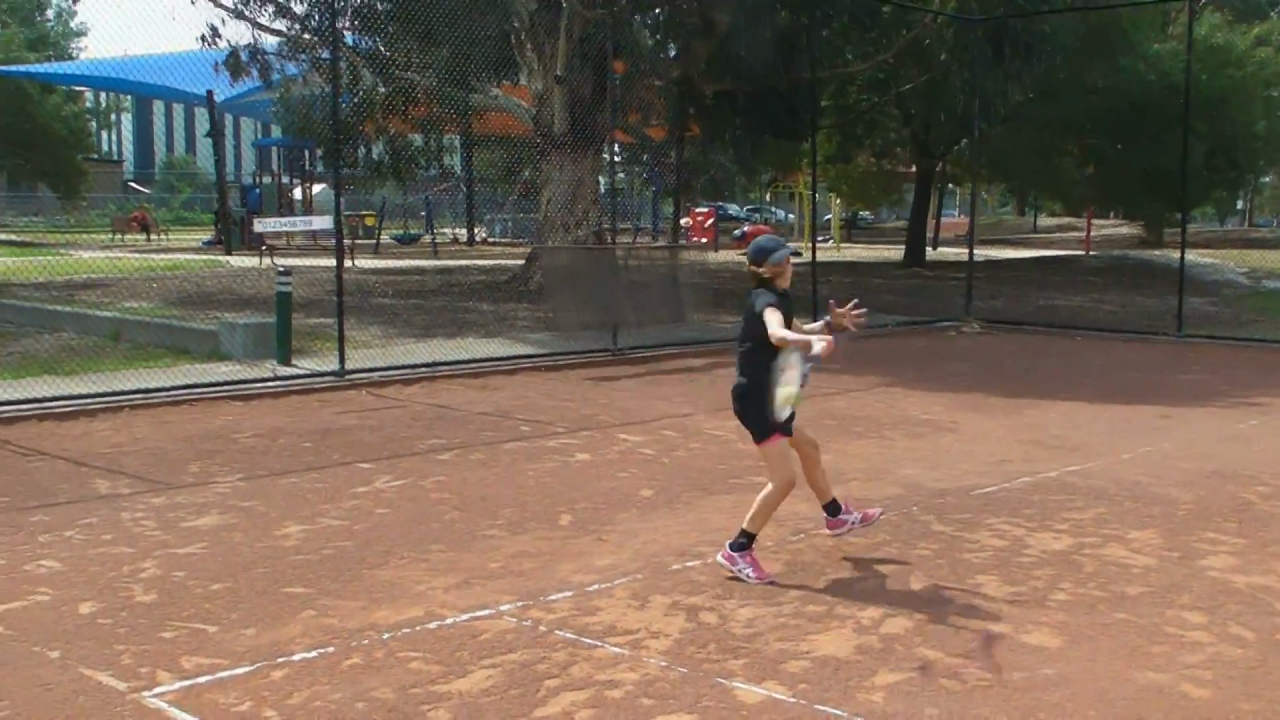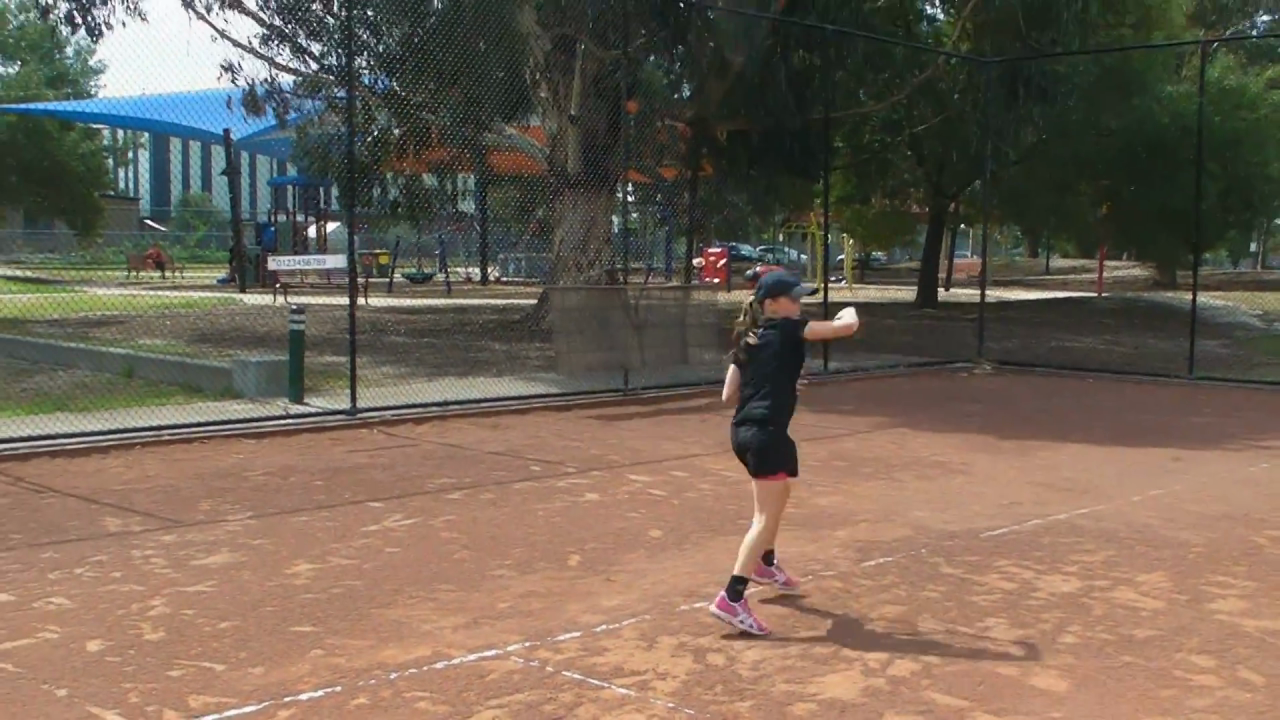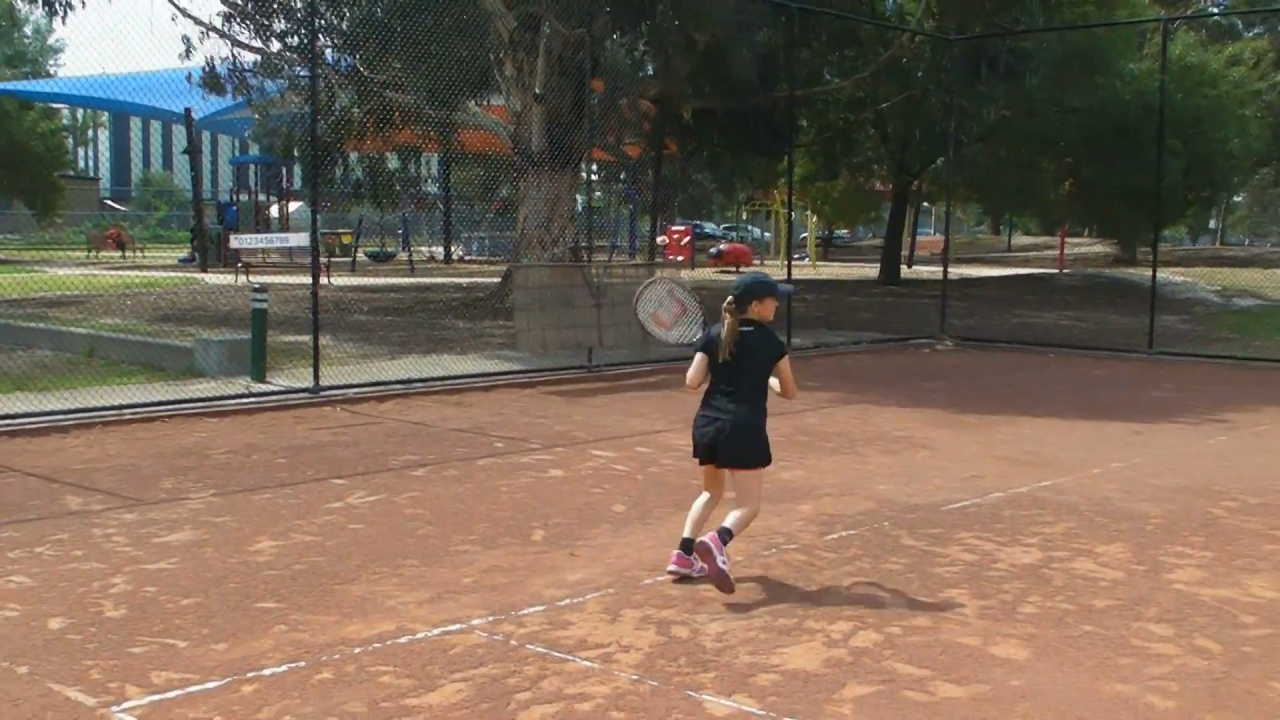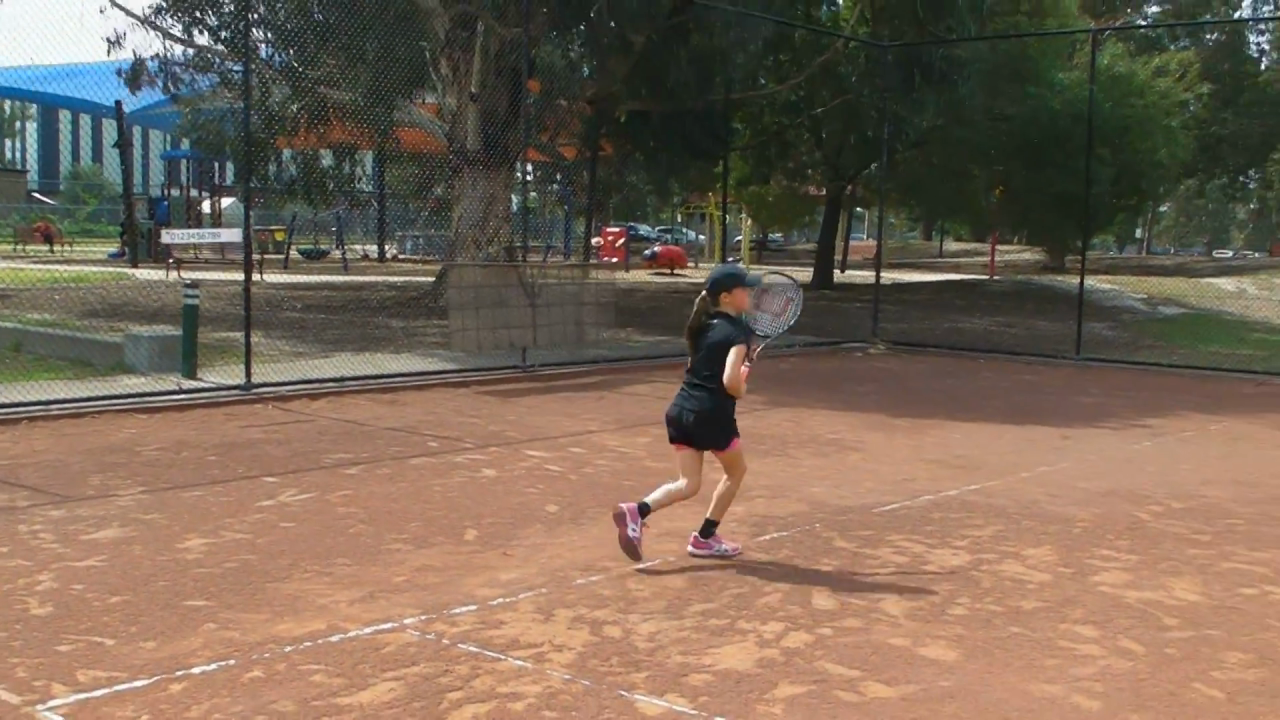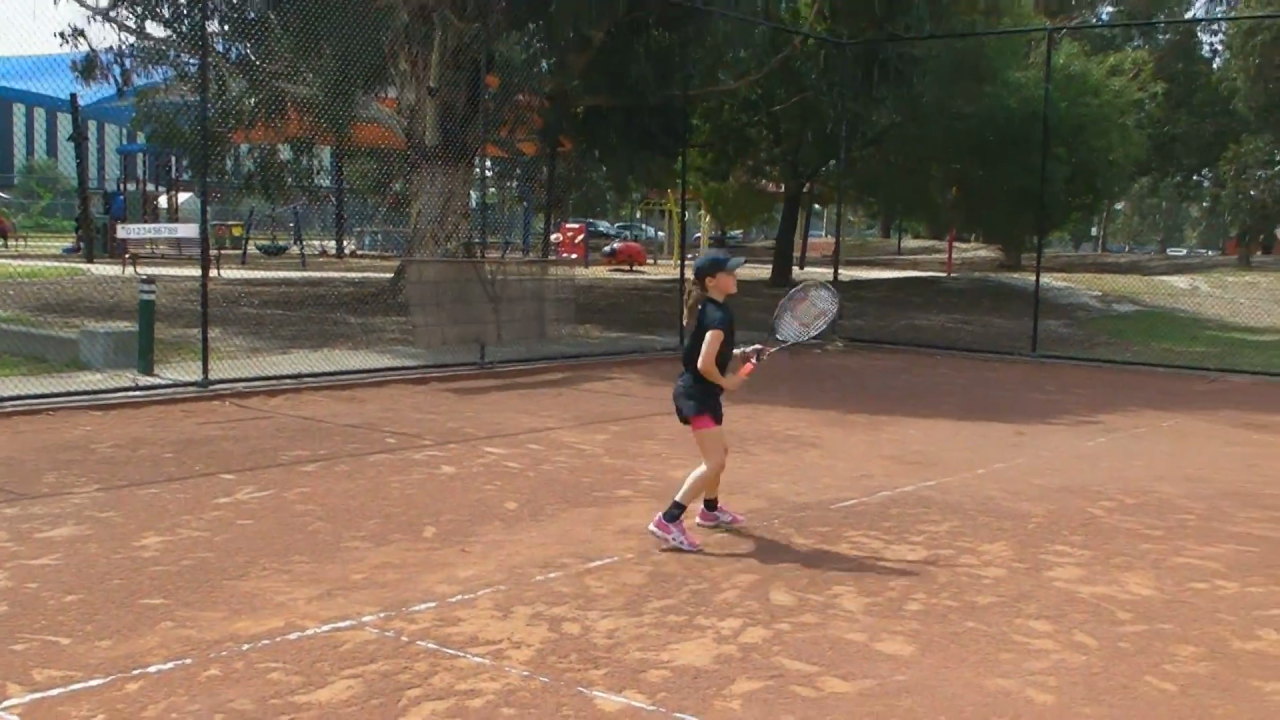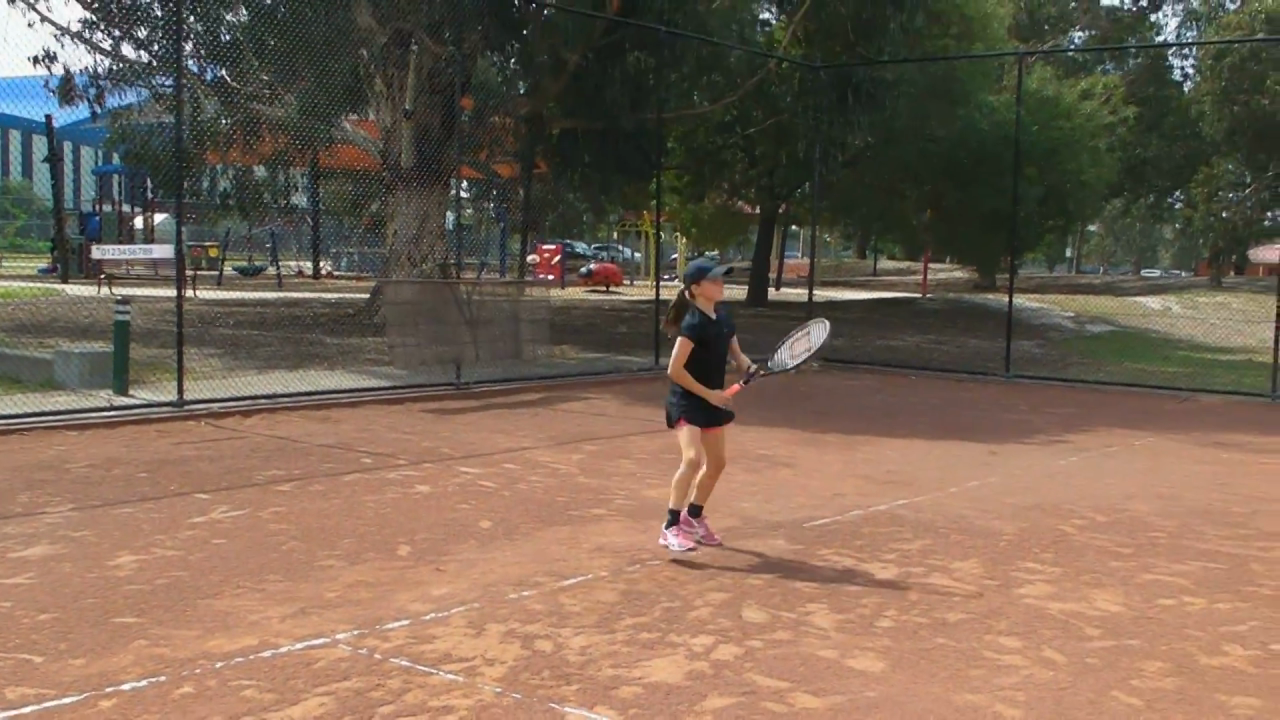
dt=0.3s
person 1, frame 1
left shoulder: (774, 298)
right shoulder: (765, 299)
left elbow: (796, 332)
right elbow: (778, 336)
left wrist: (831, 322)
right wrist: (813, 342)
left hip: (768, 396)
right hip: (756, 401)
left knee: (807, 449)
right knee: (783, 481)
left ankle: (836, 515)
right ankle: (738, 550)
person 1, frame 2
left shoulder: (745, 341)
right shoulder: (790, 330)
left elbow: (729, 395)
right elbow: (848, 326)
right wrist: (849, 311)
left hip: (744, 433)
right hip: (767, 435)
left knee: (774, 498)
right knee: (766, 518)
left ankle: (766, 565)
right ankle: (732, 600)
person 1, frame 3
left shoulder: (712, 335)
right shoulder: (771, 341)
left elbow: (692, 381)
right elbow: (790, 392)
left hip: (707, 422)
right hip: (744, 425)
left knee: (711, 491)
right knee: (748, 505)
left ankle: (683, 556)
right ankle: (716, 542)
person 1, frame 4
left shoulder: (703, 325)
right shoulder: (737, 332)
right elbow: (731, 381)
right wrist: (741, 391)
left hip: (681, 409)
right hip: (711, 414)
left knee: (687, 486)
right knee: (736, 472)
left ankle: (635, 513)
right ankle: (704, 538)
person 1, frame 5
left shoulder: (707, 310)
right shoulder: (718, 317)
right elbow: (705, 364)
left wrist: (741, 353)
right wrist: (726, 381)
left hip: (696, 391)
right hip: (698, 393)
left knee: (719, 451)
right knee: (714, 462)
left ankle: (710, 510)
right ankle: (668, 521)
person 1, frame 6
left shoulder: (723, 317)
right shoulder: (692, 323)
left elbow: (736, 353)
right elbow: (674, 369)
left wrist: (747, 365)
right wrist: (707, 393)
left hip: (713, 402)
right hip: (687, 400)
left knee: (716, 462)
right knee: (692, 458)
left ankle: (693, 517)
right ankle: (672, 527)
